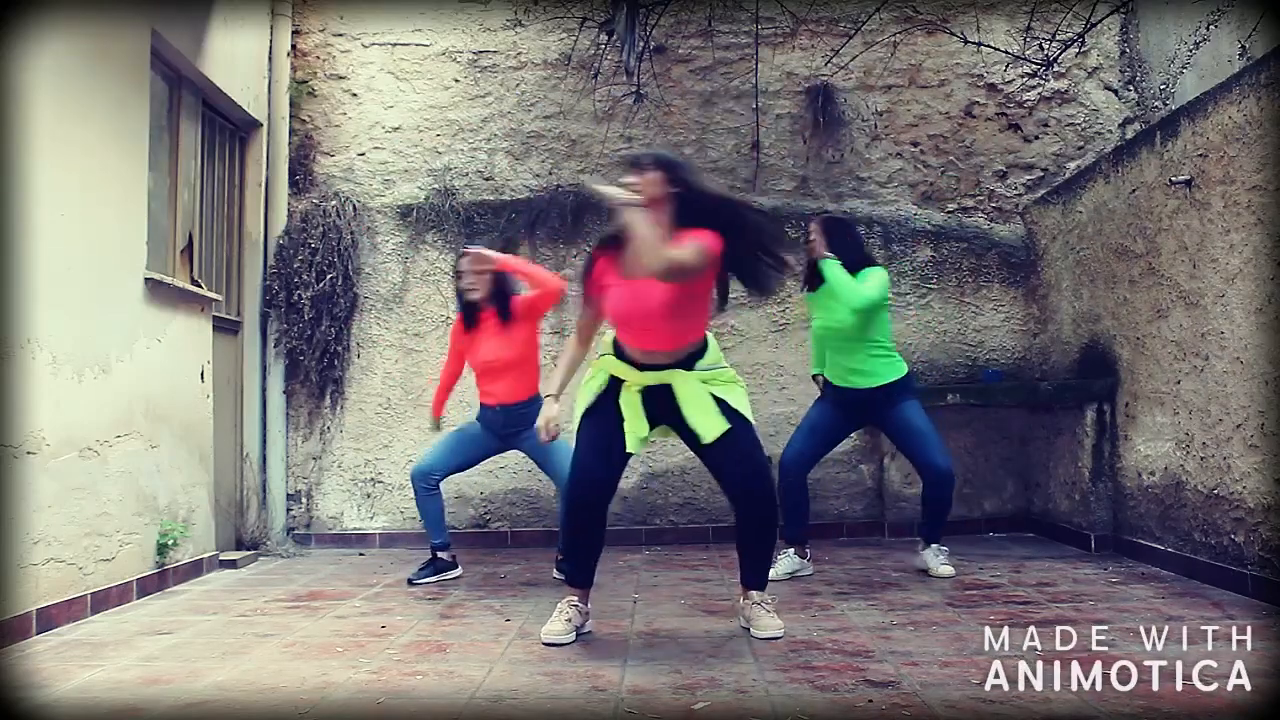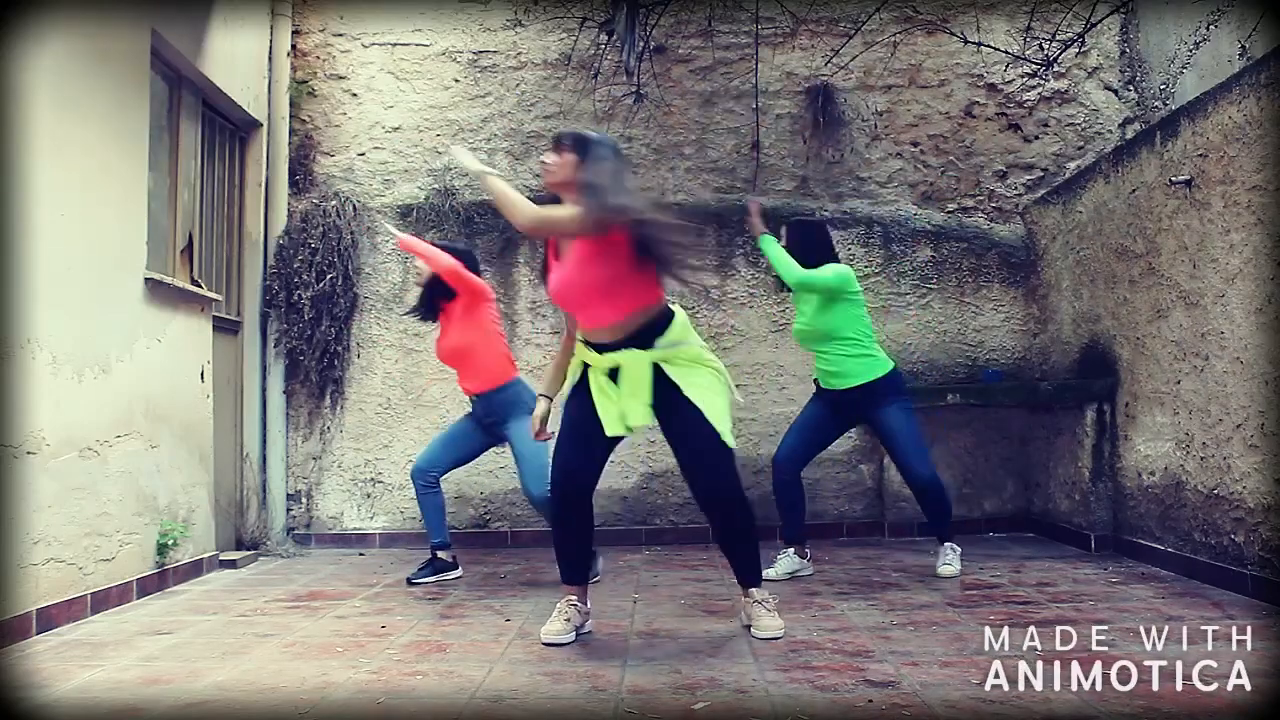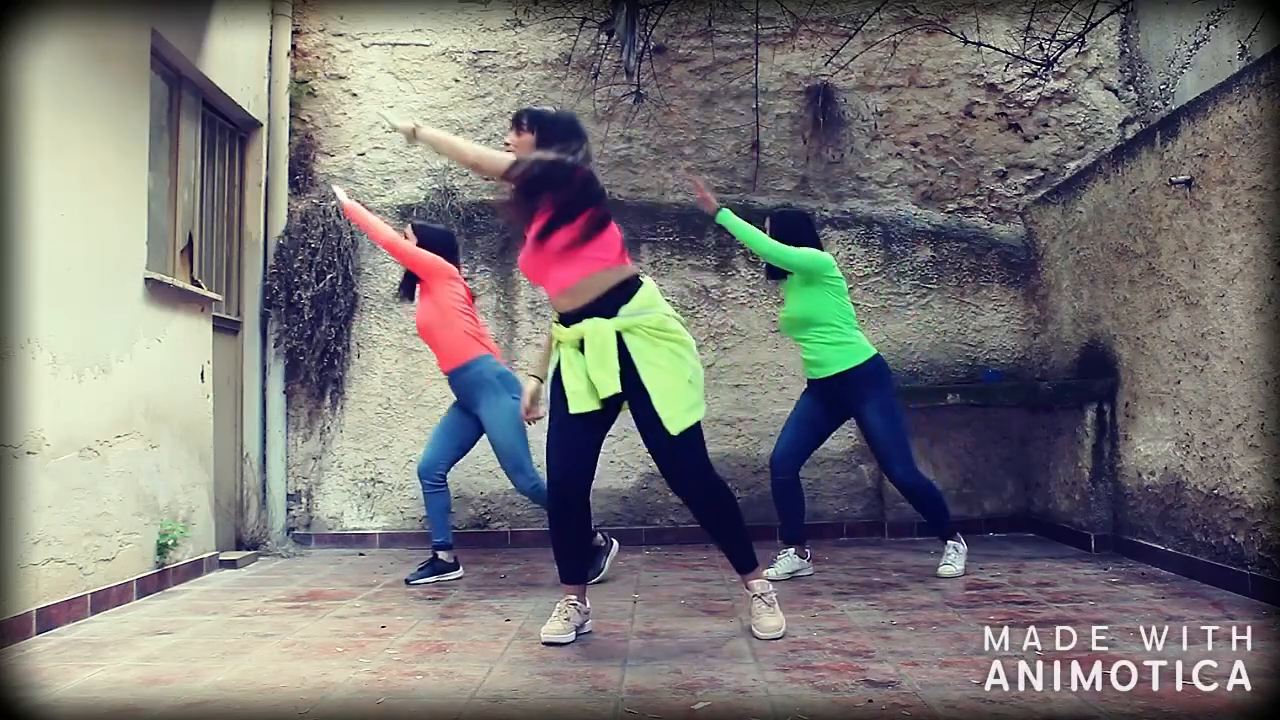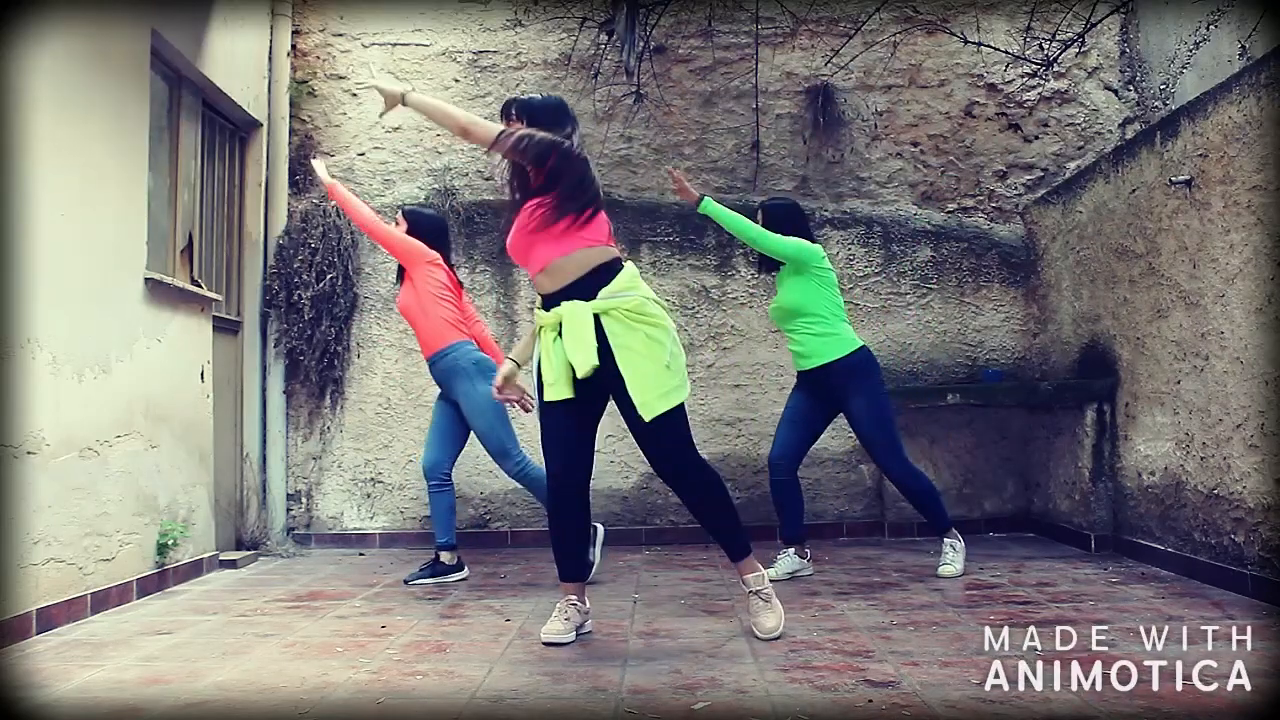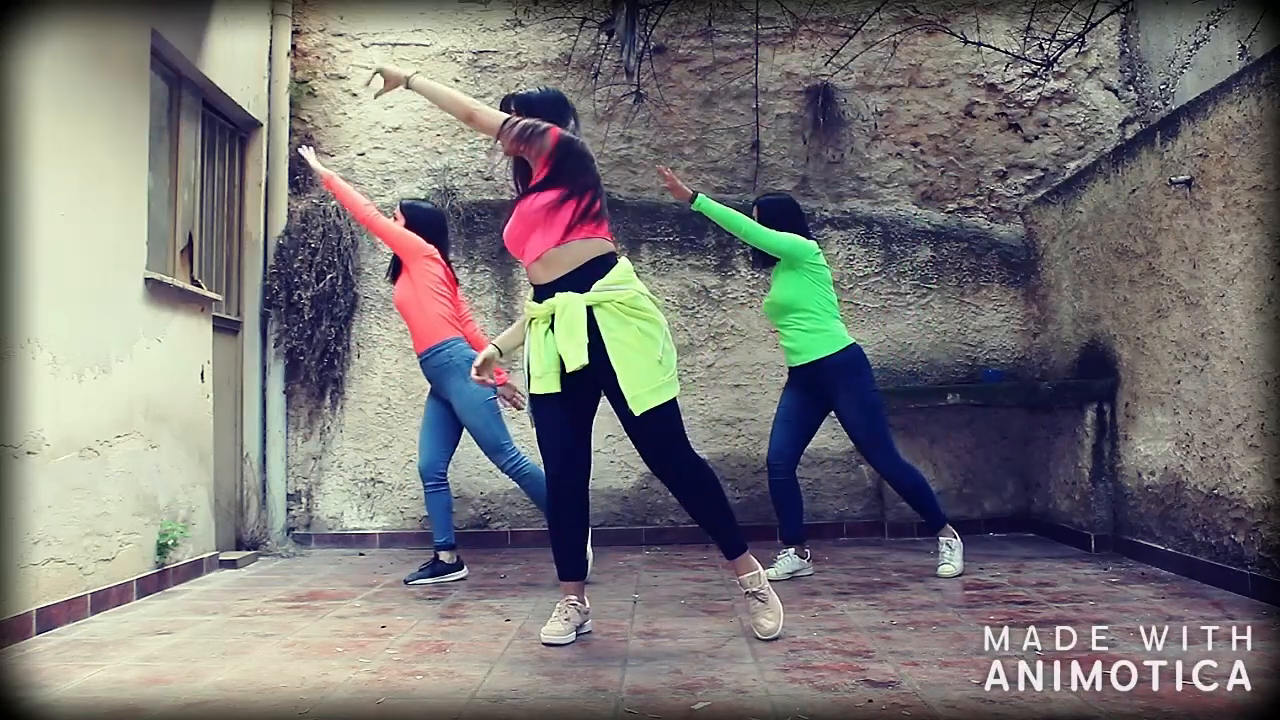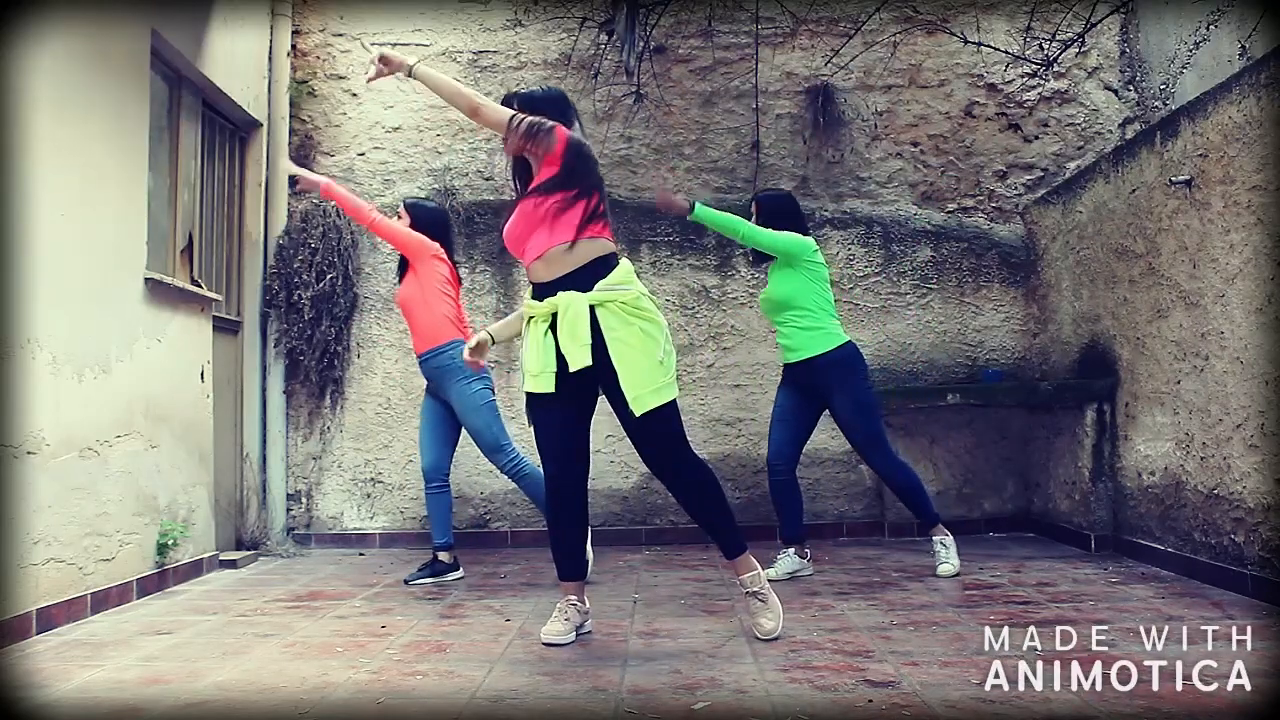
dt=0.2s
person 1, frame 1
left shoulder: (701, 240)
right shoulder: (608, 254)
left elbow: (658, 264)
right elbow: (583, 335)
left wrist: (628, 207)
right wrist: (553, 396)
left hip: (694, 383)
right hip: (624, 384)
left knee: (754, 487)
right knee: (583, 491)
left ankle: (754, 597)
right ankle: (576, 602)
person 1, frame 2
left shoulder: (609, 217)
right shoulder: (558, 243)
left elbow: (526, 218)
left wrist: (482, 170)
right wrist: (548, 394)
left hip: (663, 362)
right hip: (599, 370)
left knee: (717, 483)
right knee: (567, 487)
left ankle: (754, 594)
right ankle: (574, 602)
person 1, frame 3
left shoulder: (567, 180)
right shoulder: (539, 212)
left elbow: (476, 157)
left wrist: (419, 130)
right wrist: (536, 374)
left hip: (635, 336)
right hip: (579, 348)
left knee: (688, 470)
right knee: (564, 482)
left ankle: (755, 584)
right ankle: (573, 601)
person 1, frame 4
left shoulder: (561, 163)
right shoulder: (534, 204)
left elbow: (465, 125)
left wrist: (404, 94)
right wrist: (514, 360)
left hip: (618, 320)
right hip: (564, 336)
left knee: (675, 458)
right knee: (563, 476)
left ankle: (752, 577)
right ankle: (573, 601)
person 1, frame 5
left shoulder: (564, 158)
right shoulder: (533, 198)
left elbow: (472, 112)
left wrist: (407, 78)
right wrist: (498, 347)
left hip: (610, 315)
right hip: (556, 334)
left knee: (668, 454)
right knee: (562, 473)
left ankle: (749, 574)
right ankle: (573, 601)
person 1, frame 6
left shoulder: (565, 155)
right shoulder: (530, 199)
left elbow: (477, 107)
left wrist: (408, 66)
right wrist: (491, 334)
left hip: (609, 315)
right hip: (554, 334)
left knee: (667, 454)
right knee: (562, 473)
left ankle: (749, 574)
right ankle: (573, 602)
person 2, frame 1
left shoulder: (524, 309)
right shoulder: (464, 324)
left elbow: (555, 287)
right elbow: (451, 371)
left wrist: (500, 260)
right wrist: (437, 411)
left hip: (529, 418)
right hip: (488, 422)
right knee: (423, 472)
right ankle: (443, 558)
person 2, frame 2
left shoulder: (475, 296)
right shoulder: (445, 314)
left elbow: (452, 269)
left wrist: (406, 241)
left hip: (516, 407)
right hip: (482, 414)
left knee: (540, 491)
right knee: (424, 470)
right ankle: (444, 557)
person 2, frame 3
left shoulder: (441, 271)
right shoulder: (432, 289)
left elbow: (391, 241)
left wrist: (349, 206)
left hip: (488, 383)
right hip: (466, 395)
left knee: (524, 479)
right knee: (430, 469)
left ankle: (594, 543)
right ankle: (445, 558)
person 2, frame 4
left shoulder: (423, 257)
right shoulder: (429, 275)
left elbow: (370, 222)
right elbow: (476, 327)
left wrist: (329, 182)
left hip: (465, 370)
right hip: (452, 379)
left knee: (512, 462)
right knee: (435, 469)
left ankle: (583, 530)
right ankle: (447, 559)
person 2, frame 5
left shoulder: (422, 252)
right shoulder: (425, 270)
left elbow: (367, 214)
right elbow: (468, 325)
left wrist: (324, 173)
right wrist: (498, 376)
left hip: (456, 367)
right hip: (442, 376)
left knee: (506, 458)
right knee: (430, 469)
right ankle: (446, 559)
person 2, frame 6
left shoulder: (428, 250)
right shoulder: (422, 270)
left elbow: (371, 218)
left wrist: (322, 183)
right wrist: (480, 380)
left hip: (456, 369)
right hip: (437, 378)
left knee: (506, 458)
right knee: (433, 470)
right ankle: (444, 558)
person 3, frame 1
left shoulder: (874, 277)
right shoulder: (816, 291)
left elbow: (855, 302)
left wrist: (827, 259)
right wrist: (817, 371)
left hip: (891, 393)
right hip: (838, 396)
left knee: (939, 469)
right knee: (790, 464)
left ankle: (931, 547)
right ankle: (796, 552)
person 3, frame 2
left shoulder: (839, 275)
right shoulder: (800, 295)
left elbow: (798, 276)
left wrist: (763, 236)
left hip: (880, 391)
right hip: (831, 397)
left knee: (922, 475)
right knee: (784, 463)
left ankle: (946, 545)
right ankle: (796, 553)
person 3, frame 3
left shoulder: (817, 262)
right shoulder: (791, 282)
left elbow: (767, 250)
left wrist: (719, 212)
left hip: (864, 379)
right hip: (821, 389)
left knee: (902, 473)
right knee: (781, 463)
left ankle: (951, 542)
right ankle: (796, 553)
person 3, frame 4
left shoulder: (808, 254)
right shoulder: (786, 274)
left elbow: (753, 236)
left wrist: (700, 201)
left hip: (852, 371)
right hip: (811, 382)
left knee: (894, 465)
right knee: (780, 463)
left ankle: (949, 538)
right ankle: (795, 552)
person 3, frame 5
left shoulder: (803, 250)
right shoulder: (782, 269)
left elbow: (746, 230)
left wrist: (693, 198)
left hip: (842, 368)
right hip: (803, 378)
left knee: (885, 460)
right knee: (778, 463)
left ankle: (945, 534)
right ankle: (796, 552)
person 3, frame 6
left shoulder: (800, 246)
right shoulder: (778, 265)
left elbow: (744, 232)
left wrist: (690, 209)
left hip: (836, 365)
right hip: (796, 375)
left knee: (879, 457)
right knee: (778, 463)
left ankle: (938, 533)
right ankle: (795, 552)
